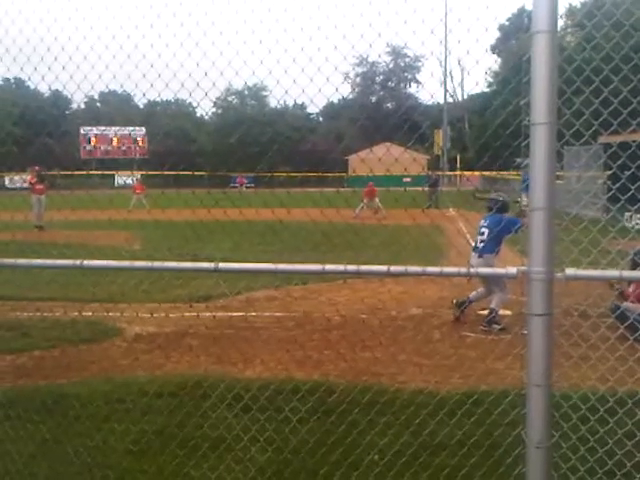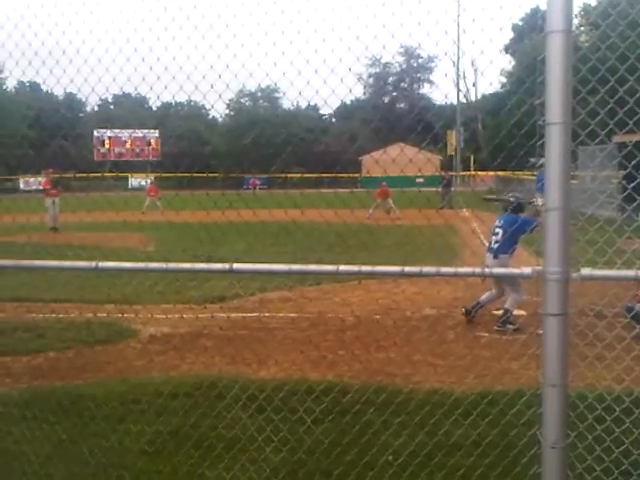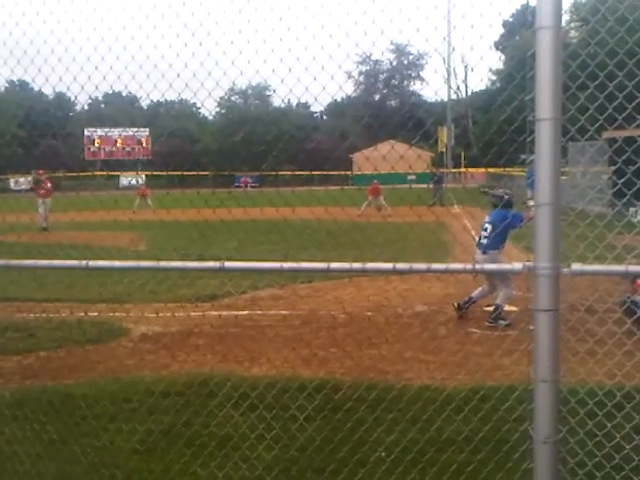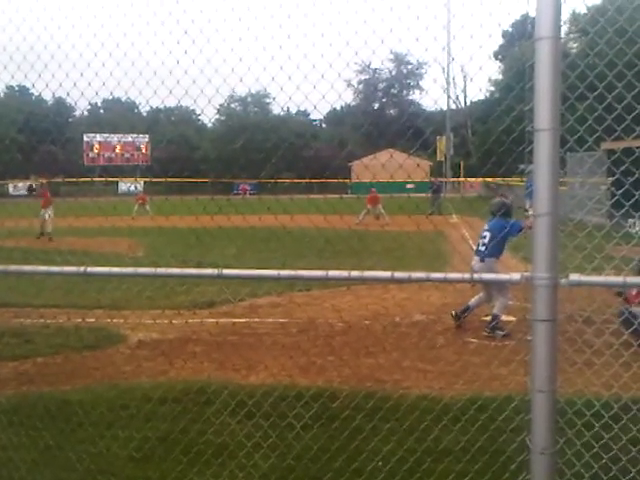
dt=1s
person 1, frame 1
left shoulder: (486, 219)
right shoulder: (501, 220)
left elbow: (509, 222)
right elbow: (524, 222)
left hip: (475, 258)
right hip: (485, 260)
left knee: (489, 288)
right knee: (501, 290)
left ankle: (461, 305)
right ankle: (489, 321)
person 1, frame 2
left shoulder: (502, 218)
right shoulder: (517, 220)
left elbow: (525, 222)
right elbow: (537, 223)
left wrist: (535, 212)
right wrist: (539, 211)
left hip: (491, 258)
right hip: (500, 260)
left knee: (499, 290)
right knee: (515, 290)
left ankle: (471, 310)
right ankle: (502, 322)
person 1, frame 3
left shoulder: (492, 214)
right shoulder: (505, 215)
left elbow: (519, 219)
right elbow: (528, 217)
left wrist: (528, 212)
right wrist: (534, 208)
left hip: (481, 254)
right hip: (490, 256)
left knee: (491, 285)
right knee: (506, 285)
left ankle: (462, 305)
right ankle: (494, 317)
person 1, frame 4
left shoulder: (491, 222)
right shoulder: (504, 223)
left elbow: (517, 227)
right elbow: (526, 226)
left wrist: (526, 222)
left hip: (477, 262)
right hip: (487, 264)
left knee: (488, 294)
right knee: (503, 293)
left ankle: (460, 314)
right ankle: (492, 327)
